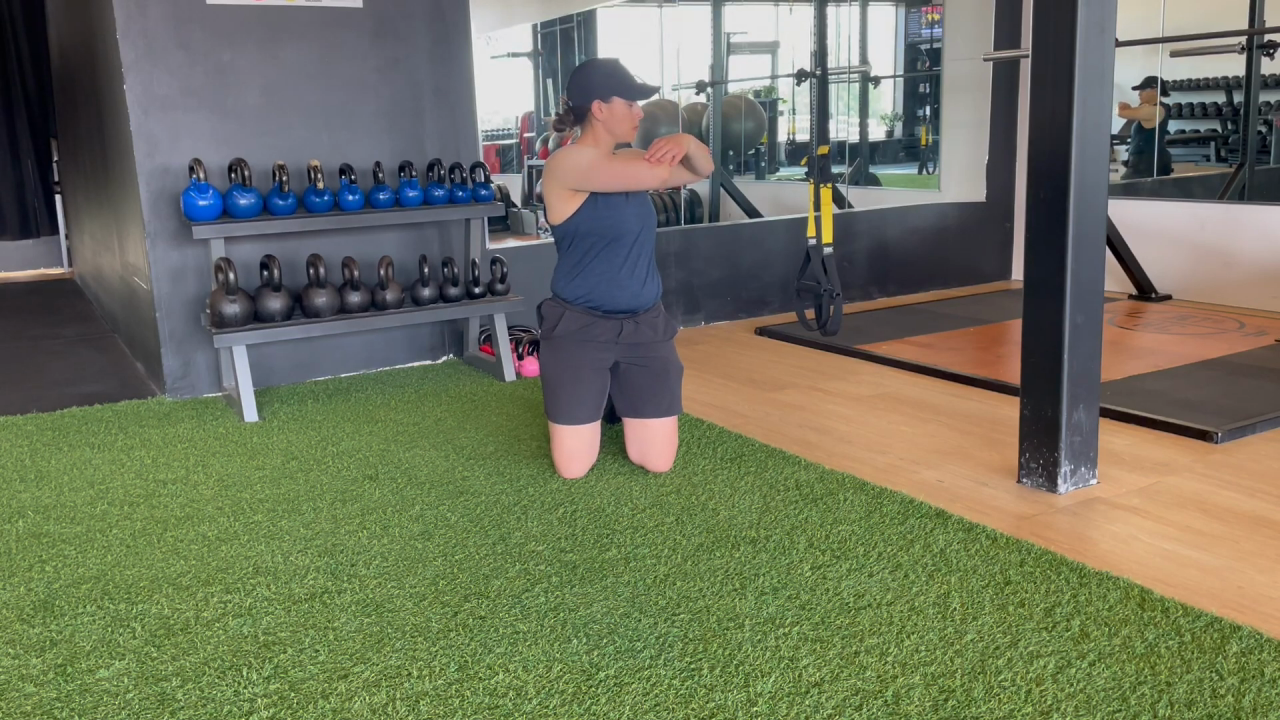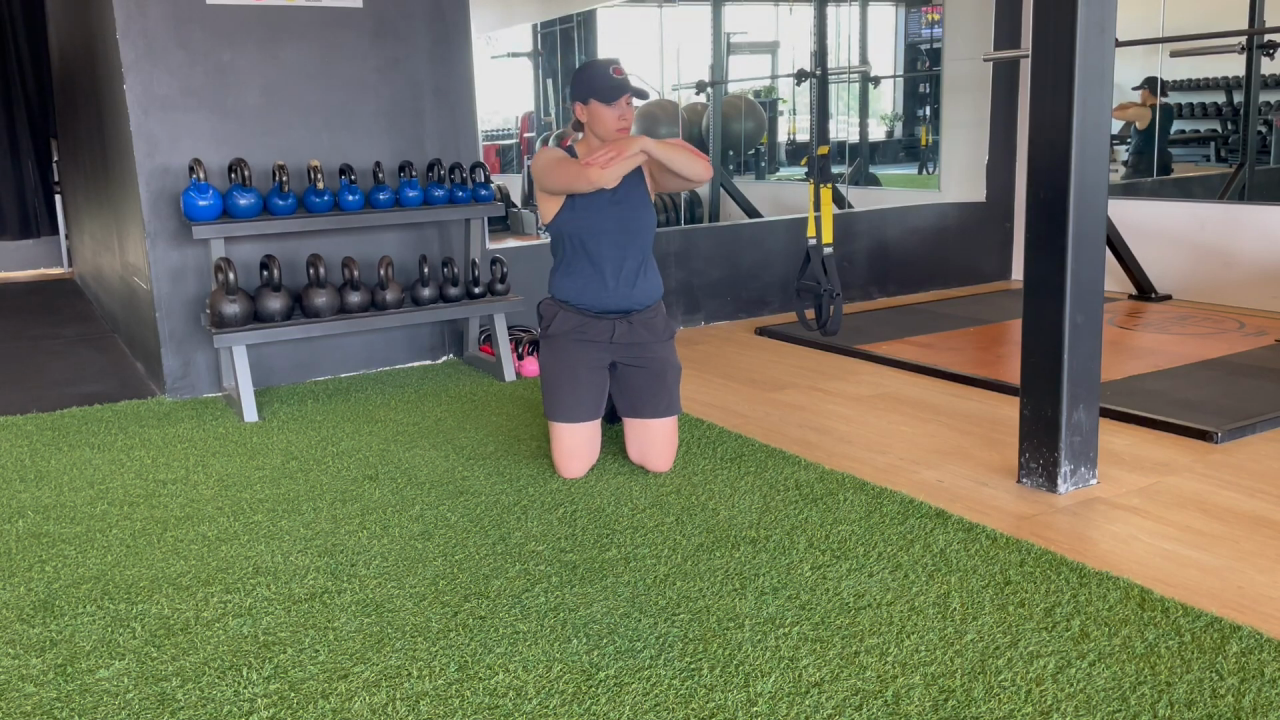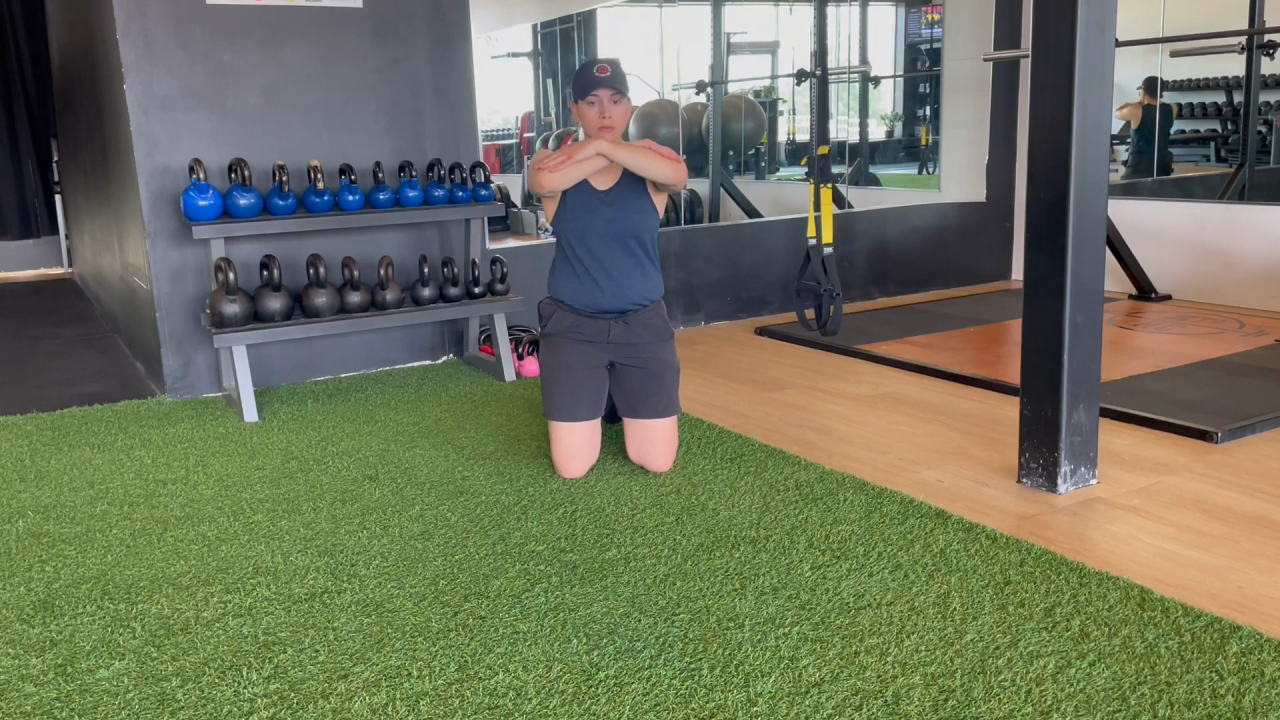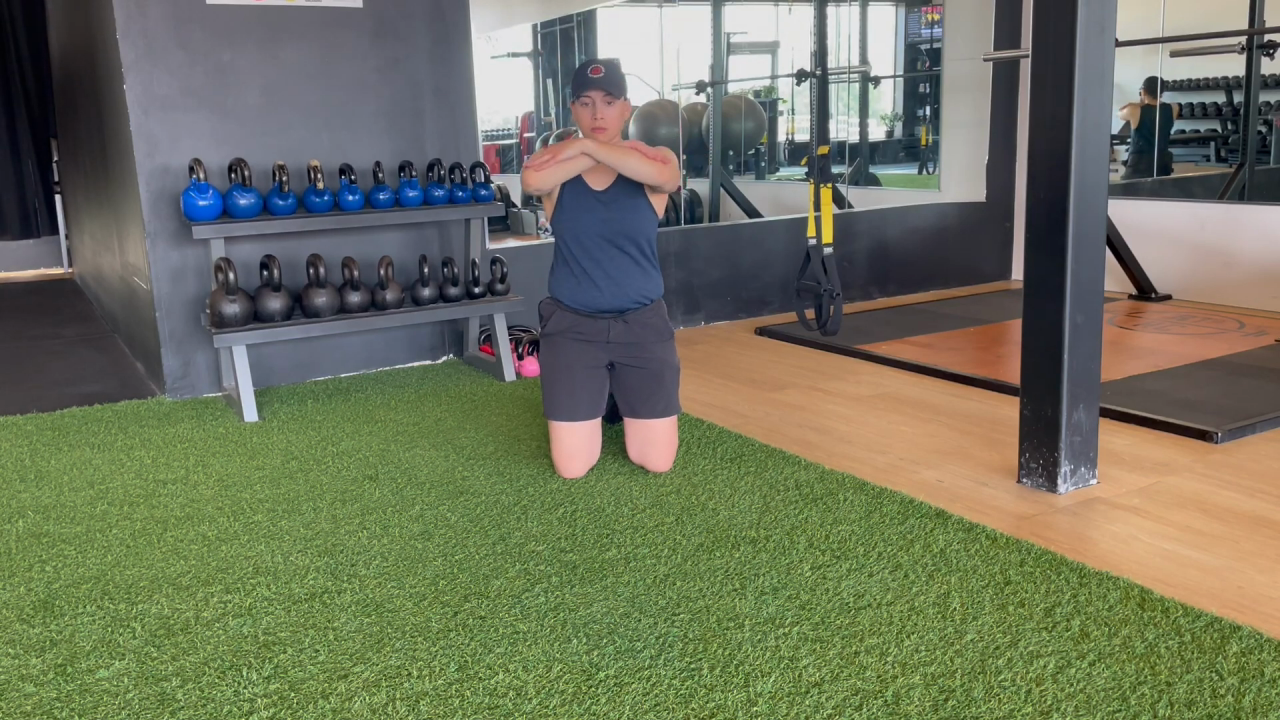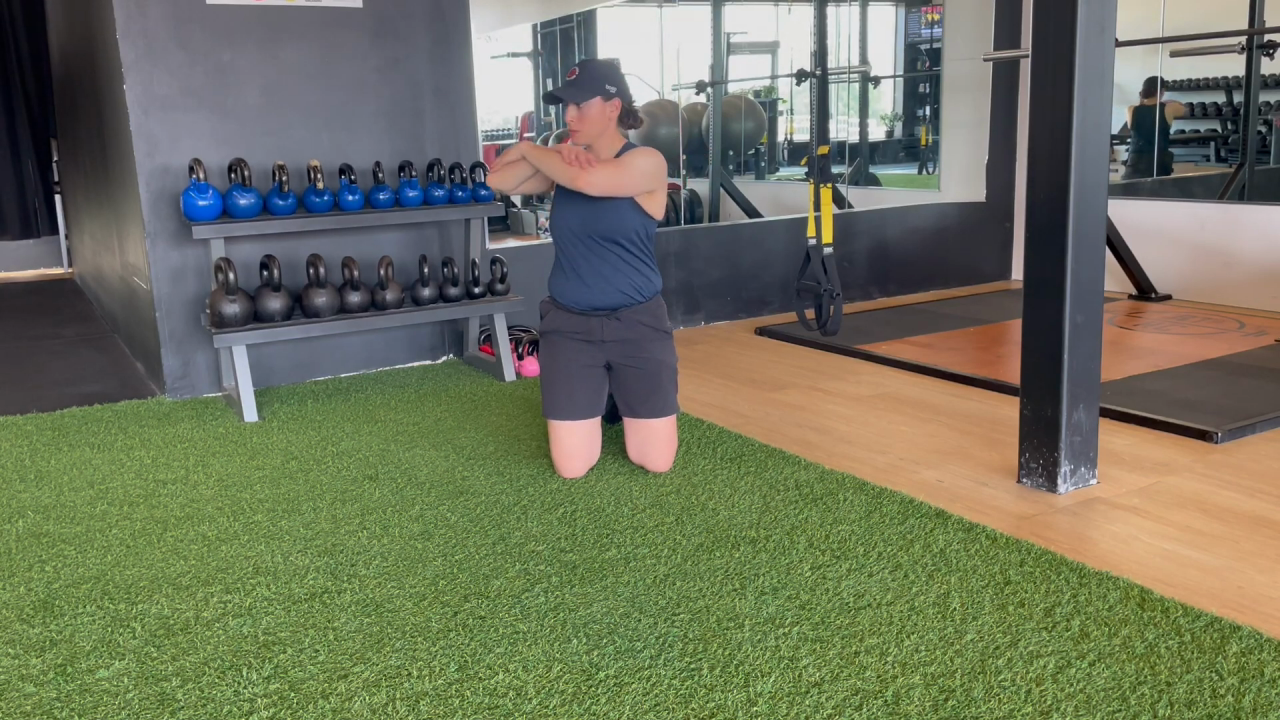
dt=0.4s
person 1, frame 1
left shoulder: (628, 162)
right shoulder: (567, 163)
left elbow: (702, 169)
right elbow: (655, 173)
left wrist: (685, 141)
right wrist: (672, 147)
left hip: (645, 326)
right hip: (578, 329)
left knee: (657, 464)
right knee: (573, 468)
left ankle: (618, 399)
right ankle: (596, 402)
person 1, frame 2
left shoulder: (643, 168)
right shoulder: (551, 162)
left elbow: (702, 172)
right elbow: (593, 176)
left wrist: (646, 145)
right wrist: (640, 148)
left hip: (645, 326)
right hip: (575, 329)
left knee: (658, 464)
right knee: (573, 469)
left ankle: (619, 396)
right ankle: (597, 399)
person 1, frame 3
left shoulder: (650, 167)
right shoulder: (553, 161)
left elbow: (676, 173)
right elbow: (546, 181)
left wrist: (601, 146)
right wrist: (627, 151)
left hip: (643, 326)
right hip: (573, 327)
left knee: (657, 464)
right knee: (572, 468)
left ankle: (621, 398)
right ankle: (594, 402)
person 1, frame 4
left shoulder: (650, 158)
right shoulder: (555, 161)
left elbow: (664, 175)
right elbow: (532, 180)
left wrist: (589, 146)
right wrist: (605, 153)
left hip: (643, 325)
right hip: (572, 327)
left knee: (657, 463)
right knee: (572, 469)
left ankle: (620, 397)
right ankle: (601, 397)
person 1, frame 5
left shoulder: (646, 162)
right shoulder: (560, 163)
left elbow: (589, 179)
right elbow: (498, 179)
left wrist: (529, 148)
right wrist: (545, 156)
left hip: (638, 325)
right hip: (569, 326)
left knee: (656, 463)
right knee: (571, 468)
left ankle: (620, 398)
right ankle: (599, 396)
